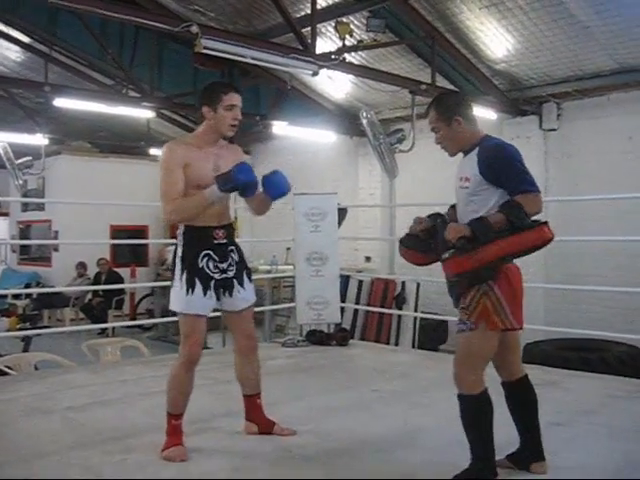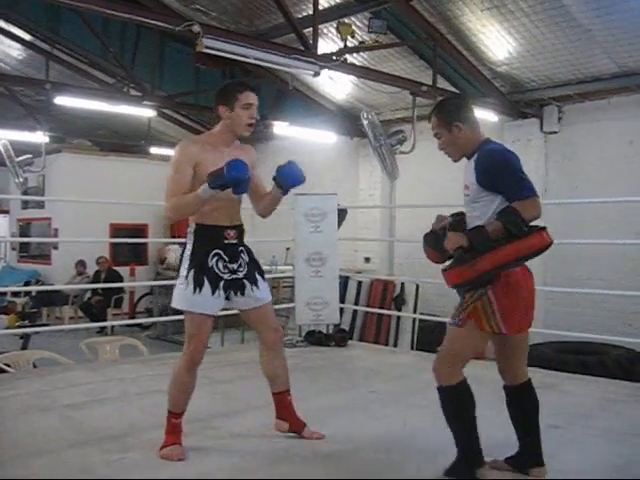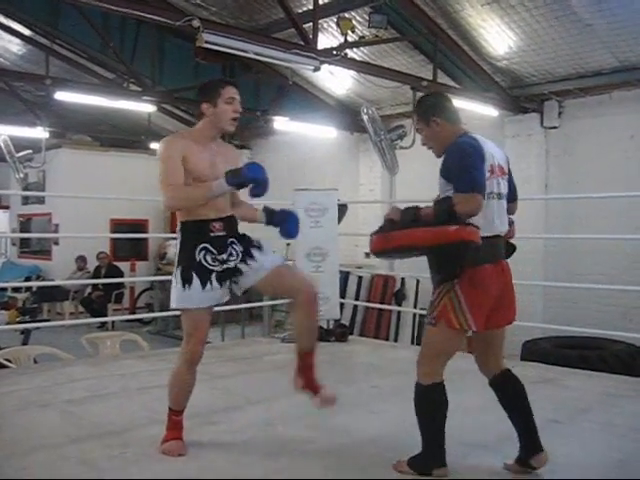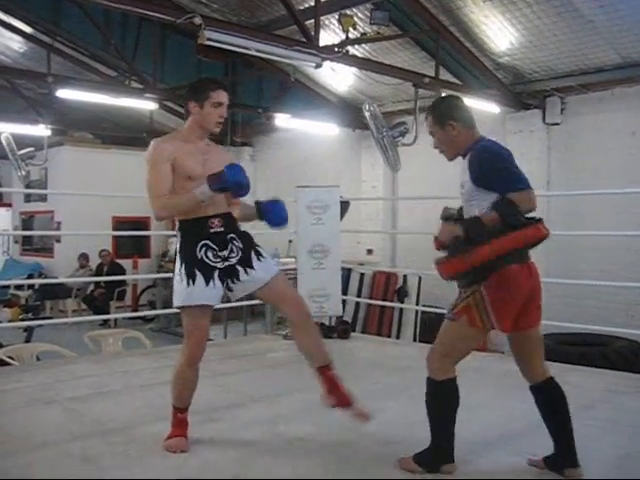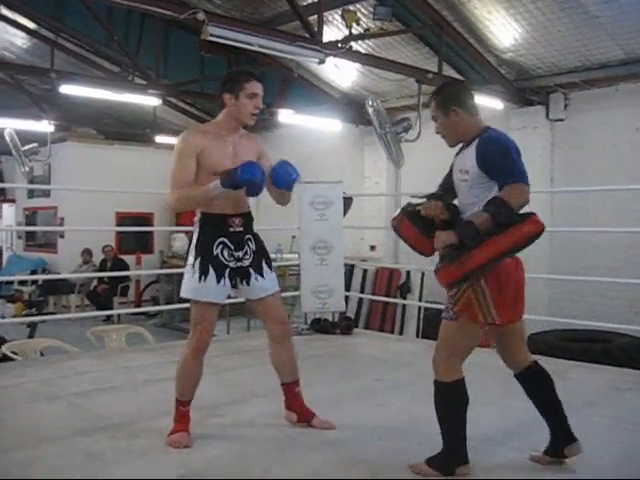
dt=0.4s
person 1, frame 1
left shoulder: (496, 152)
right shoulder: (470, 159)
left elbow: (532, 202)
left wrist: (472, 230)
right wrist: (435, 223)
left hip: (492, 278)
right hip: (481, 277)
left knee: (467, 374)
right knee: (510, 369)
person 1, frame 2
left shoulder: (492, 156)
right shoulder: (486, 159)
left elbow: (530, 208)
left wrist: (471, 238)
left hip: (496, 280)
right hip: (512, 276)
left knee: (446, 366)
right knee: (512, 372)
person 1, frame 3
left shoulder: (461, 149)
right shoulder: (494, 151)
left elbow: (467, 204)
right elbow: (510, 205)
left wrist: (411, 215)
left hip: (465, 273)
right hip: (496, 267)
left knee: (428, 366)
right knee: (492, 365)
person 1, frame 4
left shoulder: (486, 153)
right shoulder: (487, 155)
left elbow: (525, 202)
left wrist: (464, 229)
right wrist: (462, 224)
left hip: (496, 276)
right hip: (520, 272)
left knee: (439, 362)
right knee: (535, 371)
person 1, frame 5
left shoulder: (494, 143)
right shoulder: (464, 153)
left elbow: (518, 195)
right elbow: (443, 197)
left wrist: (460, 234)
right wrist: (434, 208)
left hip: (485, 269)
right hip: (500, 267)
left knee: (445, 362)
right knee: (517, 357)
right ankle: (563, 440)
person 2, frame 1
left shoulder: (235, 154)
right shoulder: (177, 151)
left elbow: (256, 208)
right elbow: (172, 213)
left wrist: (268, 193)
right wrist: (217, 188)
left hip: (229, 250)
right hip: (196, 252)
left knee: (246, 340)
right knee: (191, 351)
left ankle: (255, 417)
right ankle: (173, 434)
person 2, frame 2
left shoulder: (247, 154)
right shoulder: (190, 151)
left elbow: (263, 209)
right elbow: (172, 211)
left wrist: (282, 186)
right wrist: (211, 186)
left hip: (238, 250)
right hip: (205, 251)
left knee: (273, 336)
right knee: (195, 350)
left ankle: (286, 416)
right ankle: (172, 432)
person 2, frame 3
left shoulder: (231, 153)
right shoulder: (176, 146)
right elbow: (174, 202)
left wrist: (267, 215)
right wrist: (226, 182)
left hip: (234, 239)
right hip: (197, 248)
left knee: (307, 293)
right knee: (193, 348)
left ankle: (305, 375)
right ankle: (174, 428)
person 2, frame 4
left shoulder: (219, 152)
right shoulder: (162, 149)
right elbow: (160, 210)
left wrist: (257, 209)
right wrist: (209, 187)
left hip: (236, 238)
right hip: (197, 245)
left knee: (297, 310)
right knee: (195, 346)
left ankle: (335, 392)
right ankle: (179, 425)
person 2, frame 5
left shoulder: (254, 144)
right shoulder: (194, 140)
left elbow: (280, 197)
right elbow: (177, 200)
left wrist: (284, 180)
right wrist: (221, 182)
left hip: (248, 239)
right hip: (213, 240)
left knee: (279, 325)
right knee: (200, 339)
left ankle: (295, 407)
right ankle: (181, 420)
